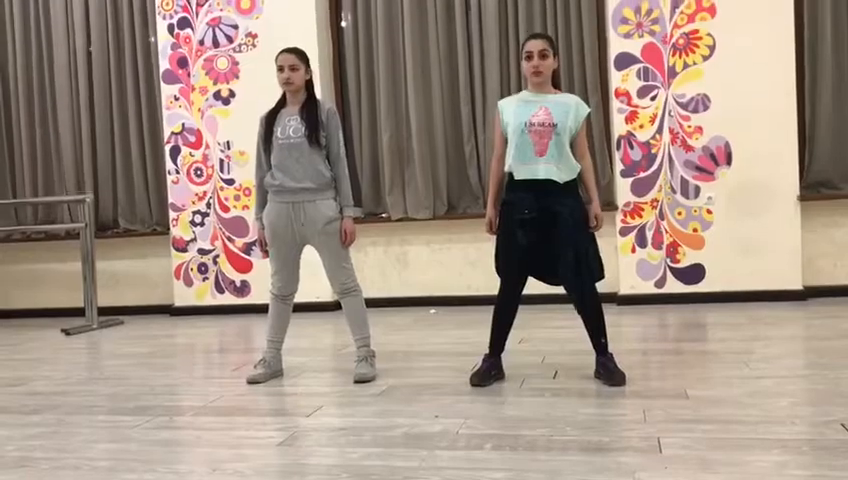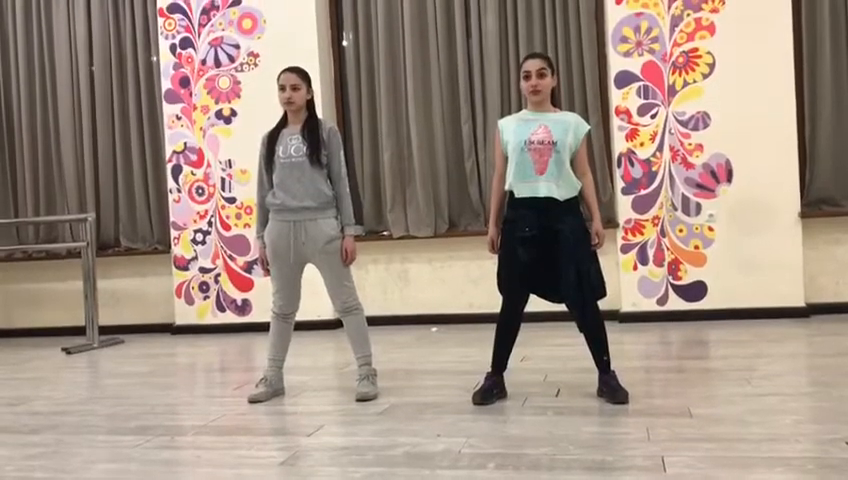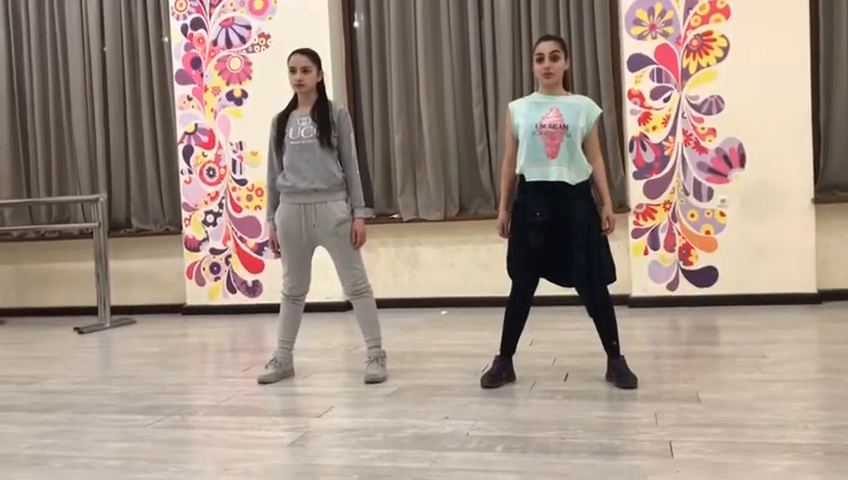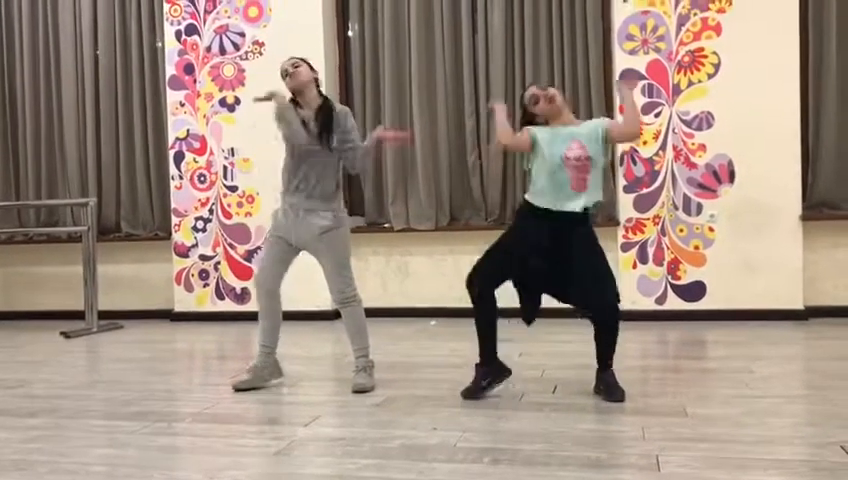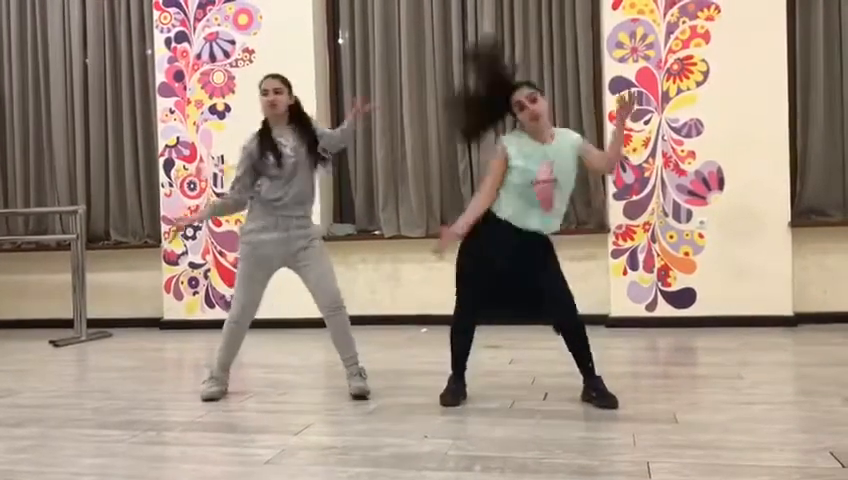
dt=1s
person 1, frame 1
left shoulder: (572, 105)
right shoulder: (507, 107)
left elbow: (583, 157)
right elbow: (498, 160)
left wrist: (594, 201)
right wrist: (492, 205)
left hip: (563, 197)
right hip: (520, 198)
left knee: (582, 282)
right knee: (511, 283)
left ankle: (603, 358)
right ankle: (493, 359)
person 1, frame 2
left shoulder: (572, 123)
right shoulder: (507, 126)
left elbow: (584, 175)
right elbow: (499, 178)
left wrist: (596, 219)
right wrist: (493, 223)
left hip: (564, 214)
right hip: (522, 216)
left knee: (583, 300)
right knee: (512, 301)
left ankle: (606, 376)
right ankle: (495, 378)
person 1, frame 3
left shoulder: (584, 107)
right shoulder: (518, 109)
left elbow: (595, 159)
right elbow: (510, 162)
left wrist: (606, 204)
right wrist: (504, 207)
left hip: (575, 199)
right hip: (532, 200)
left knee: (593, 284)
right knee: (522, 285)
left ankle: (615, 360)
right ankle: (504, 361)
person 1, frame 4
left shoulder: (596, 128)
right shoulder: (536, 135)
left elbow: (632, 131)
right elbow: (506, 142)
left wrist: (627, 99)
right wrist: (500, 112)
left hip: (577, 227)
right hip: (535, 222)
left knee: (605, 301)
right knee: (479, 281)
left ankle: (605, 375)
right ankle: (489, 367)
person 1, frame 5
left shoulder: (572, 141)
right shoulder: (508, 148)
left elbow: (606, 165)
right elbow: (485, 195)
left wrist: (620, 127)
right wrist: (459, 228)
left hip: (535, 242)
right hip: (493, 239)
left knee: (564, 313)
right knee: (468, 308)
left ankle: (592, 383)
right ankle: (457, 379)
person 2, frame 1
left shoulder: (324, 113)
right shoulder: (269, 120)
left elbow: (339, 164)
right elbow: (262, 172)
left wrist: (348, 212)
right wrist: (259, 219)
left hip: (320, 207)
right hip: (280, 210)
left knee: (345, 283)
right knee: (281, 289)
left ankle: (364, 354)
right ankle: (271, 357)
person 2, frame 2
left shoulder: (326, 133)
right shoulder: (271, 139)
left elbow: (341, 183)
right elbow: (264, 190)
left wrist: (349, 230)
right wrist: (261, 237)
left hip: (321, 225)
right hip: (281, 228)
left knee: (346, 301)
right knee: (283, 307)
left ankle: (366, 372)
right ankle: (273, 376)
person 2, frame 3
left shoulder: (336, 114)
right shoulder: (281, 121)
left elbow: (351, 165)
right elbow: (274, 173)
left wrist: (359, 212)
right wrist: (271, 220)
left hip: (331, 207)
right hip: (292, 211)
left knee: (356, 284)
right knee: (293, 288)
left ankle: (375, 355)
right ankle: (283, 358)
person 2, frame 4
left shoulder: (339, 115)
right shoulder: (286, 112)
left elbow: (356, 163)
right elbow: (299, 144)
left wrist: (374, 140)
right wrist: (283, 106)
left hip: (326, 217)
right hip: (289, 213)
left knee: (345, 293)
right knee: (264, 284)
left ankle: (364, 365)
right ankle: (265, 362)
person 2, frame 5
left shoulder: (305, 127)
right shoulder: (255, 144)
left elbow: (333, 143)
right elbow: (238, 197)
left wrist: (352, 120)
right wrist: (203, 213)
left hip: (302, 231)
right hip: (261, 233)
left knee: (332, 303)
right knee: (242, 311)
left ankle: (355, 372)
right ankle: (218, 375)
